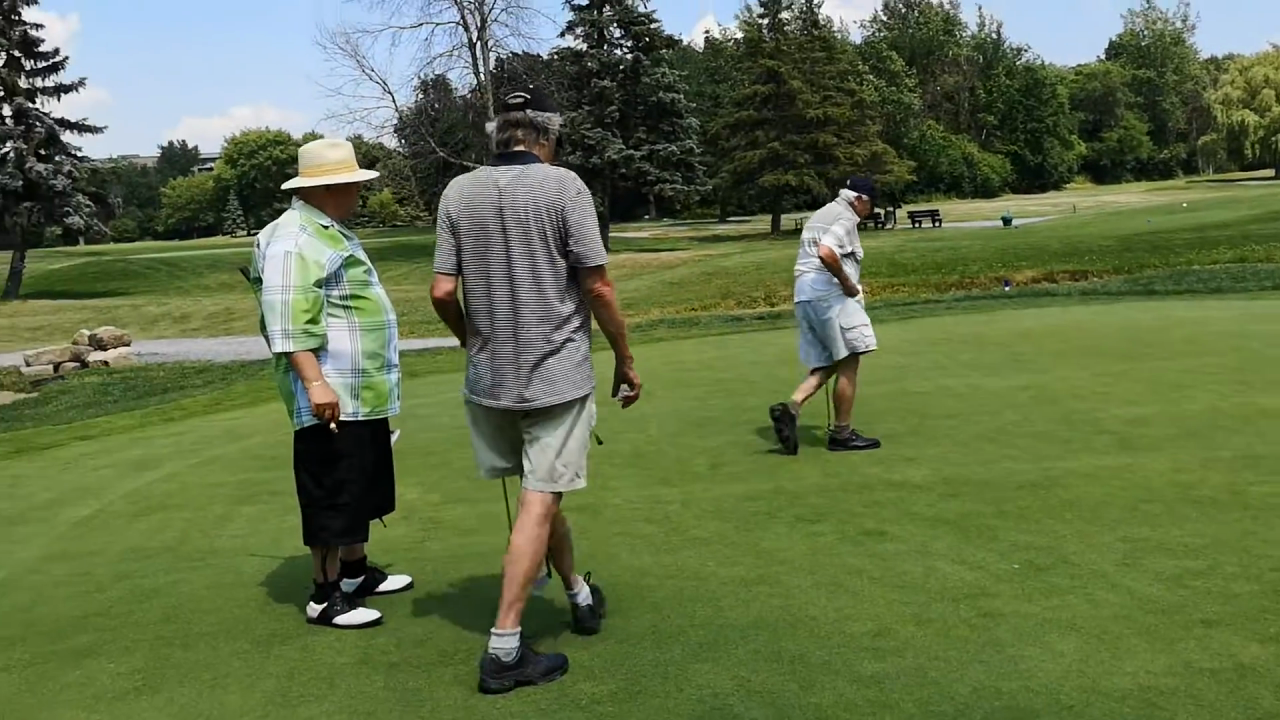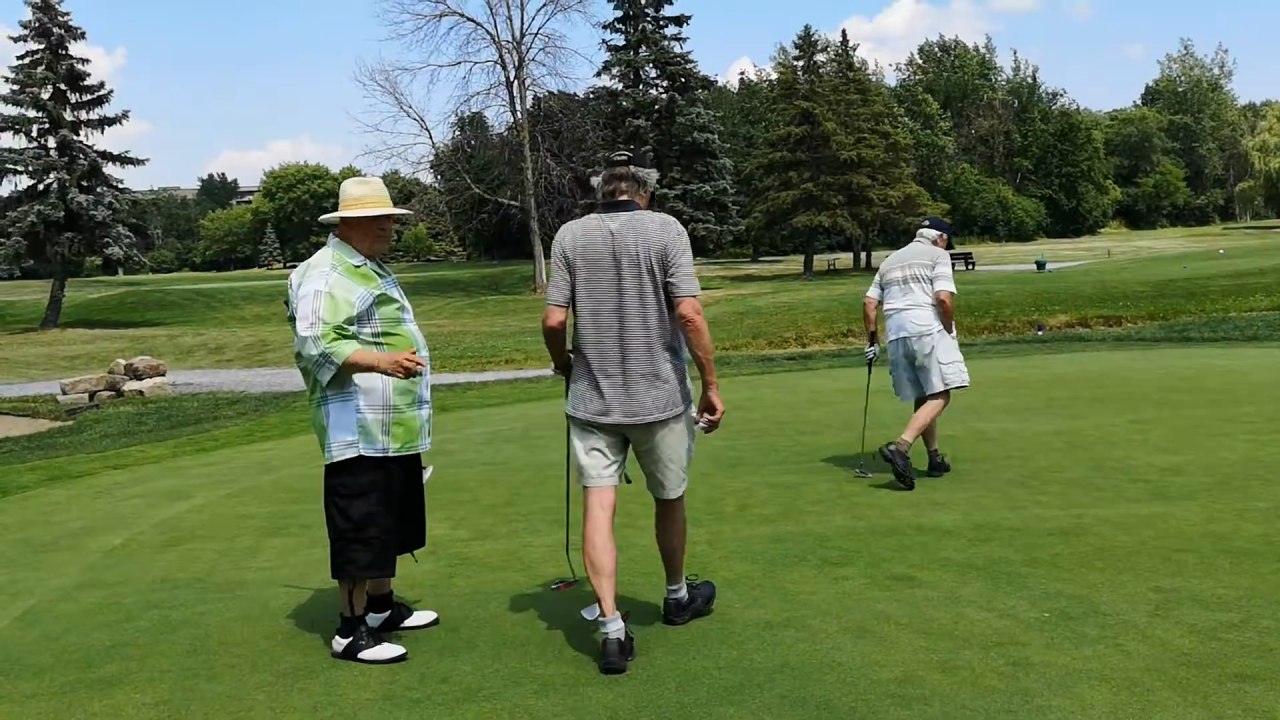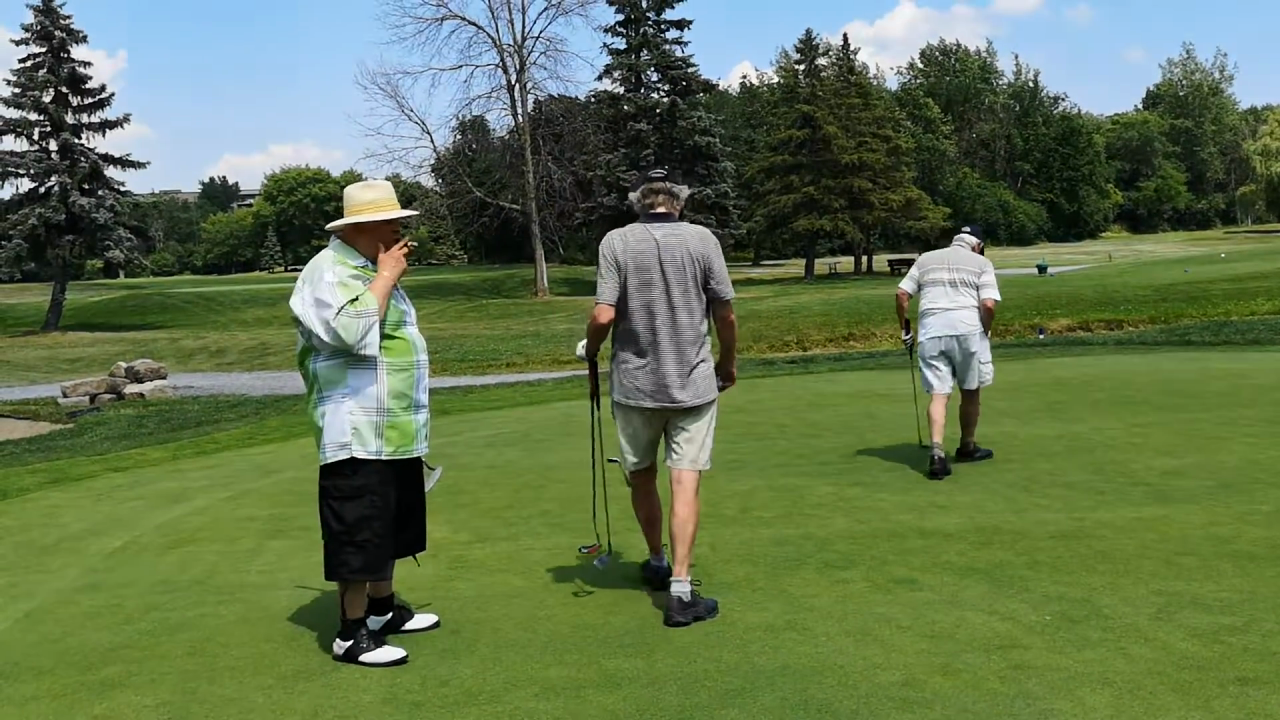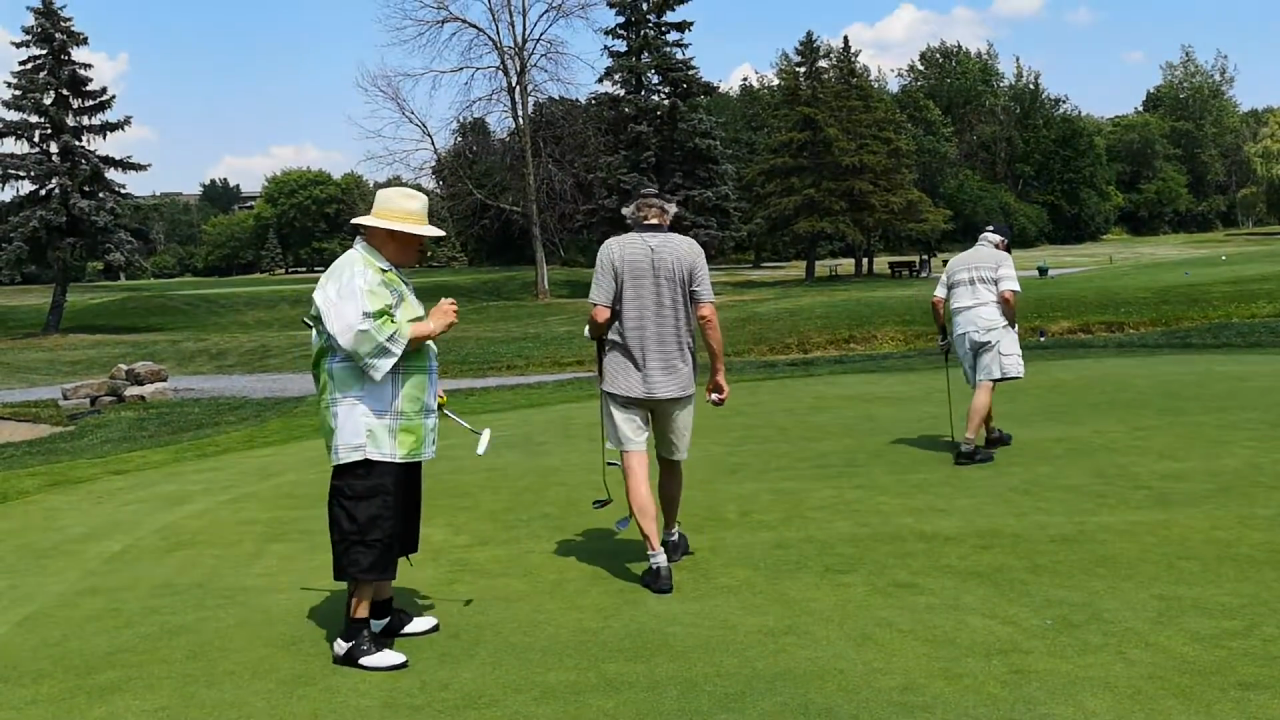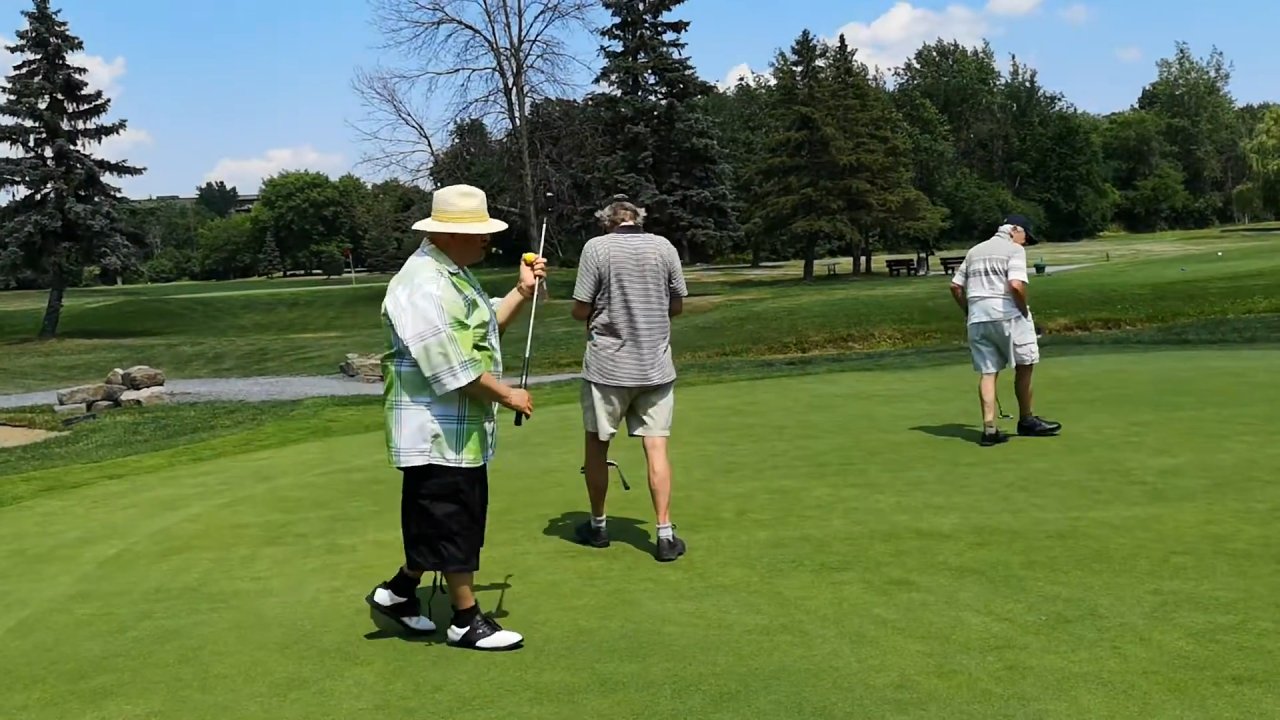
dt=0.7s
person 1, frame 1
left shoulder: (329, 232)
right shoulder: (294, 238)
right elbow: (288, 320)
right wrist: (314, 382)
left hip: (362, 392)
right hip: (331, 394)
left knee: (359, 490)
right knee: (331, 496)
left ankle: (356, 573)
right ankle: (326, 596)
person 1, frame 2
left shoulder: (370, 268)
right shoulder: (326, 273)
right elbow: (319, 344)
right wrist: (382, 362)
left hip: (394, 426)
right hip: (358, 428)
left knee: (387, 522)
right knee: (360, 527)
left ankle: (381, 607)
right ankle: (351, 630)
person 1, frame 3
left shoulder: (371, 269)
right shoulder: (329, 271)
right elbow: (353, 331)
right wrist: (386, 278)
left hip: (395, 429)
right hip: (356, 431)
left knee: (390, 524)
right knee: (358, 529)
left ankle: (383, 609)
right ankle: (352, 633)
person 1, frame 4
left shoulder: (385, 273)
right shoulder: (353, 274)
right elbow: (372, 343)
right wrist: (430, 326)
left hip: (397, 429)
right hip: (368, 430)
left knee: (393, 525)
right knee: (368, 528)
left ankle: (382, 612)
right ankle: (354, 635)
person 1, frame 5
left shoulder: (454, 273)
right shoulder: (423, 282)
left elbow: (483, 327)
right elbow: (449, 363)
left wrist: (522, 291)
right wrist: (506, 393)
left hip: (464, 425)
right hip: (436, 429)
left knee: (444, 520)
right knee: (451, 521)
left ankle: (396, 593)
right ankle: (466, 620)
person 2, frame 1
left shoulder: (458, 192)
right shoulder: (563, 185)
left elbow: (442, 292)
right elbow: (597, 286)
right wrist: (625, 358)
left hip: (491, 380)
right hip: (558, 374)
left knee: (540, 491)
right knee: (539, 501)
left ankle: (580, 596)
right ankle: (504, 647)
person 2, frame 2
left shoulder: (570, 235)
right shoulder: (665, 229)
left elbow: (553, 321)
right elbow: (688, 313)
left wrist: (563, 364)
right wrist: (710, 385)
left hip: (592, 398)
right hip: (659, 395)
left knee: (598, 507)
right knee: (670, 498)
left ankle: (611, 628)
right ankle: (678, 596)
person 2, frame 3
left shoulder: (616, 241)
right shoulder: (702, 239)
left elbow: (603, 316)
right elbow: (724, 314)
left wrist: (590, 349)
right wrist: (728, 361)
left hip: (634, 384)
right hip: (692, 383)
left knee: (642, 474)
right knee: (685, 481)
left ankle: (657, 562)
right ankle: (680, 589)
person 2, frame 4
left shoulder: (613, 248)
right shoulder: (689, 249)
left elbow: (601, 316)
right elbow: (707, 315)
left wrist: (594, 333)
right wrist: (718, 370)
left hip: (625, 376)
right hip: (676, 377)
left knee: (636, 466)
right knee: (671, 460)
left ankle: (657, 560)
right ankle: (670, 538)
person 2, frame 5
left shoulder: (596, 248)
right shoulder: (664, 247)
left elbow: (580, 311)
right elbow: (677, 307)
left wrist: (600, 312)
left hip: (607, 366)
right hip: (656, 365)
left knee: (597, 443)
right knee: (656, 444)
left ankle: (597, 525)
right ankle: (665, 533)
person 3, frame 1
left shoulder: (820, 215)
right shoulder: (845, 218)
right elbow: (826, 254)
right wrist: (847, 284)
left hip: (805, 296)
right hip: (832, 295)
left knee: (828, 365)
right knee: (848, 363)
left ankle: (789, 407)
right ankle: (841, 432)
person 3, frame 2
left shoulder: (890, 260)
right shoulder: (938, 255)
left elbow: (869, 303)
right elbow: (944, 298)
left wrist: (871, 340)
right wrist: (949, 330)
left hip: (896, 334)
right hip: (927, 330)
left knee: (923, 397)
right knee: (938, 397)
left ankle: (935, 459)
right ankle: (899, 447)
person 3, frame 3
left shoulder: (926, 259)
right shoulder: (981, 263)
left elbow: (901, 294)
right elbow: (989, 305)
left wrist: (905, 328)
right wrist: (985, 332)
left hip: (931, 333)
right hip: (967, 330)
left knee: (939, 394)
right knee: (970, 391)
left ankle: (938, 453)
right ankle: (966, 447)
person 3, frame 4
left shoulder: (954, 262)
right shoulder: (1001, 257)
left elbow: (937, 301)
right elbow: (1007, 296)
left wrist: (942, 333)
right wrist: (1012, 325)
left hip: (962, 329)
right hip: (992, 325)
left knee: (980, 385)
right knee: (985, 386)
left ankle: (992, 434)
right ankle: (968, 446)
person 3, frame 5
left shoulder: (974, 251)
right shoulder: (1014, 250)
left elbow: (955, 286)
right elbow: (1016, 285)
left wrist: (968, 312)
right wrist: (1025, 312)
left hip: (978, 318)
right hip: (1008, 315)
left knee: (988, 372)
right knee: (1024, 367)
left ankle: (989, 429)
right ankle: (1027, 420)
